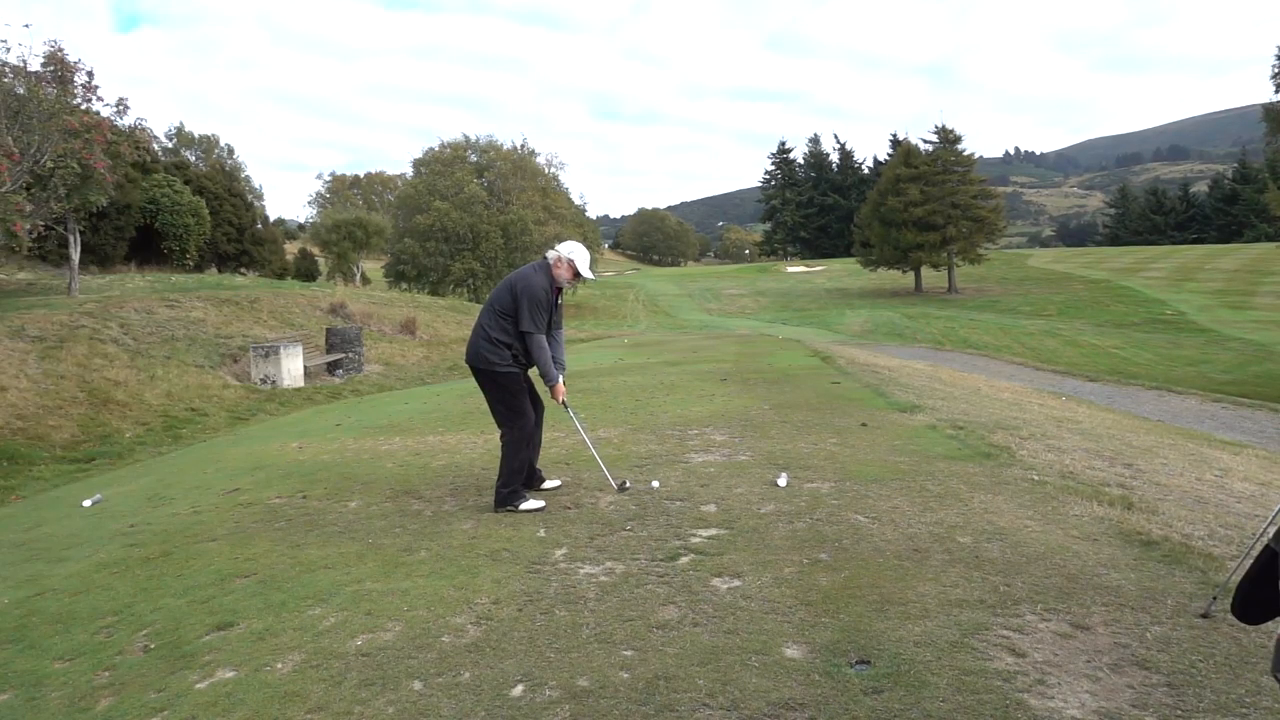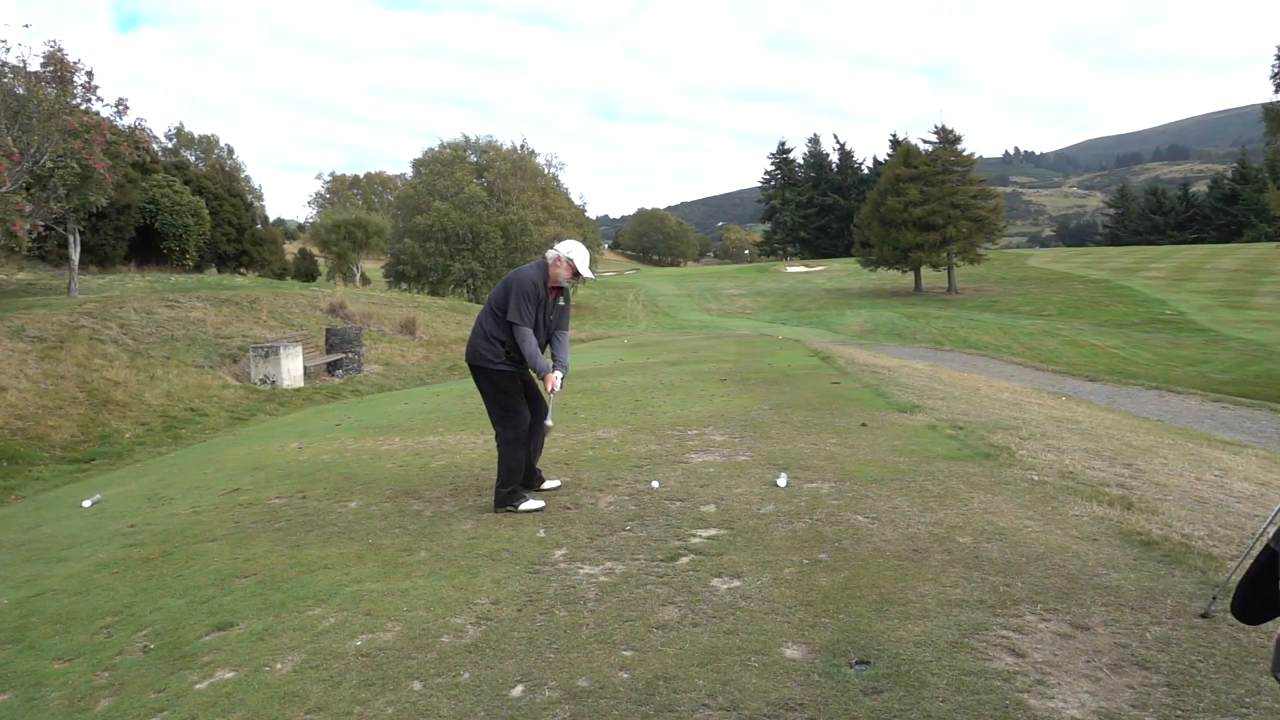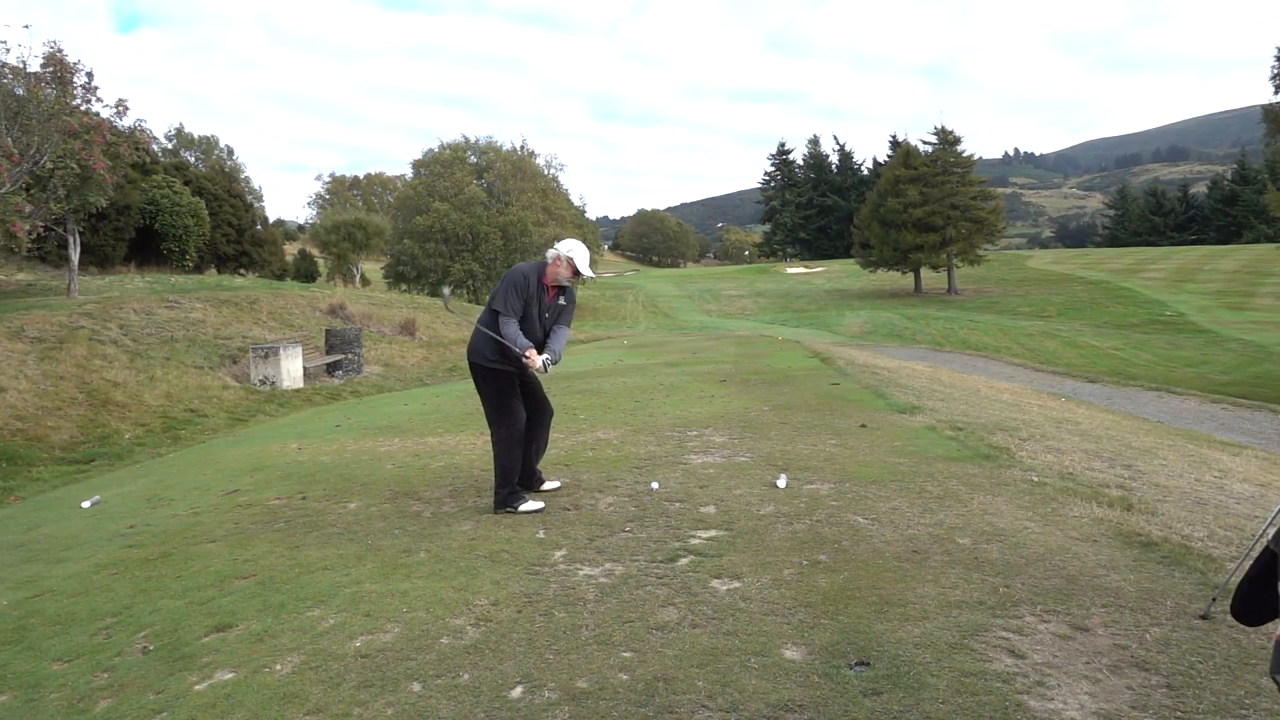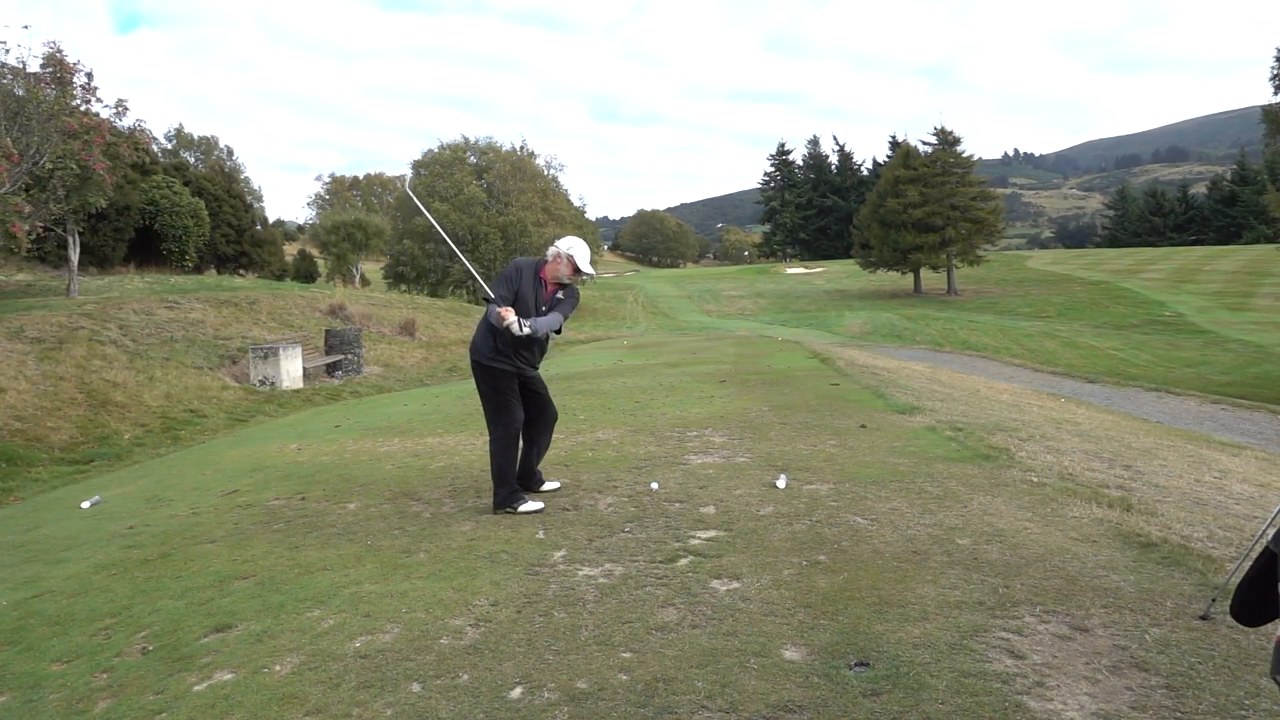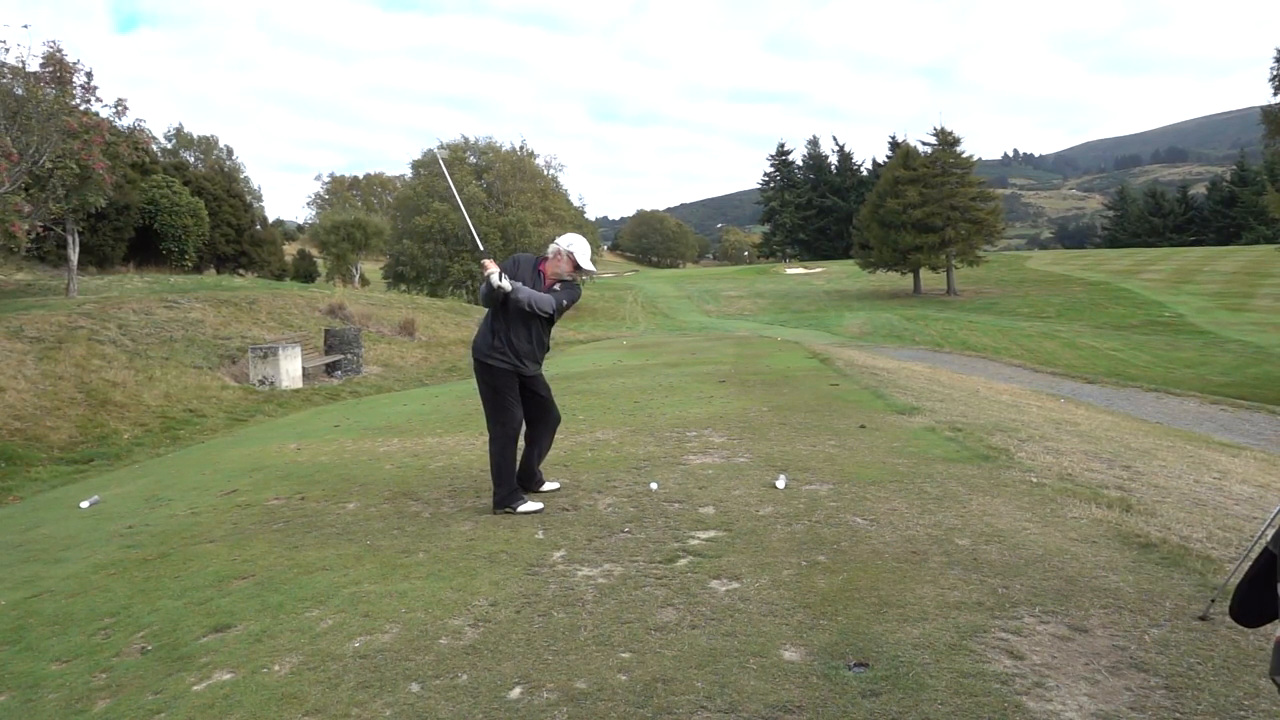
dt=1s
person 1, frame 1
left shoulder: (552, 284)
right shoulder: (534, 284)
left elbow: (554, 332)
right elbow: (535, 338)
left wrist: (558, 374)
right wrist: (552, 381)
left hip: (507, 357)
right hip: (493, 358)
left knee: (533, 411)
right knee: (519, 422)
left ankle: (529, 477)
right ankle: (508, 495)
person 1, frame 2
left shoulder: (561, 289)
right shoulder: (527, 280)
left elbow: (560, 332)
right elbow: (523, 332)
left wrist: (559, 370)
right wrist: (544, 371)
left hip: (513, 359)
right hip: (491, 357)
left knee: (537, 412)
right knee: (515, 422)
left ankle: (528, 477)
right ankle: (508, 495)
person 1, frame 3
left shoulder: (567, 293)
right shoulder: (521, 275)
left elbow: (560, 331)
right elbow: (506, 322)
left wrist: (547, 357)
right wrist: (527, 349)
left hip: (519, 362)
right hip: (491, 358)
left knee: (540, 413)
right knee: (511, 423)
left ankle: (528, 477)
right ankle: (507, 496)
person 1, frame 4
left shoulder: (570, 293)
right shoulder: (520, 270)
left elbow: (553, 321)
right elbow: (494, 308)
left wrist: (524, 326)
right wrist: (505, 319)
left hip: (525, 363)
right hip: (493, 358)
left knee: (544, 416)
right knee: (508, 423)
left ankle: (528, 478)
right ankle: (506, 497)
person 1, frame 5
left shoulder: (570, 289)
right shoulder: (519, 264)
left elbow: (544, 304)
right elbow: (487, 299)
left wrist: (507, 284)
right wrist: (493, 282)
left hip: (528, 364)
right hip: (495, 357)
left knee: (547, 418)
right knee: (507, 424)
left ankle: (528, 479)
right ankle: (506, 497)
